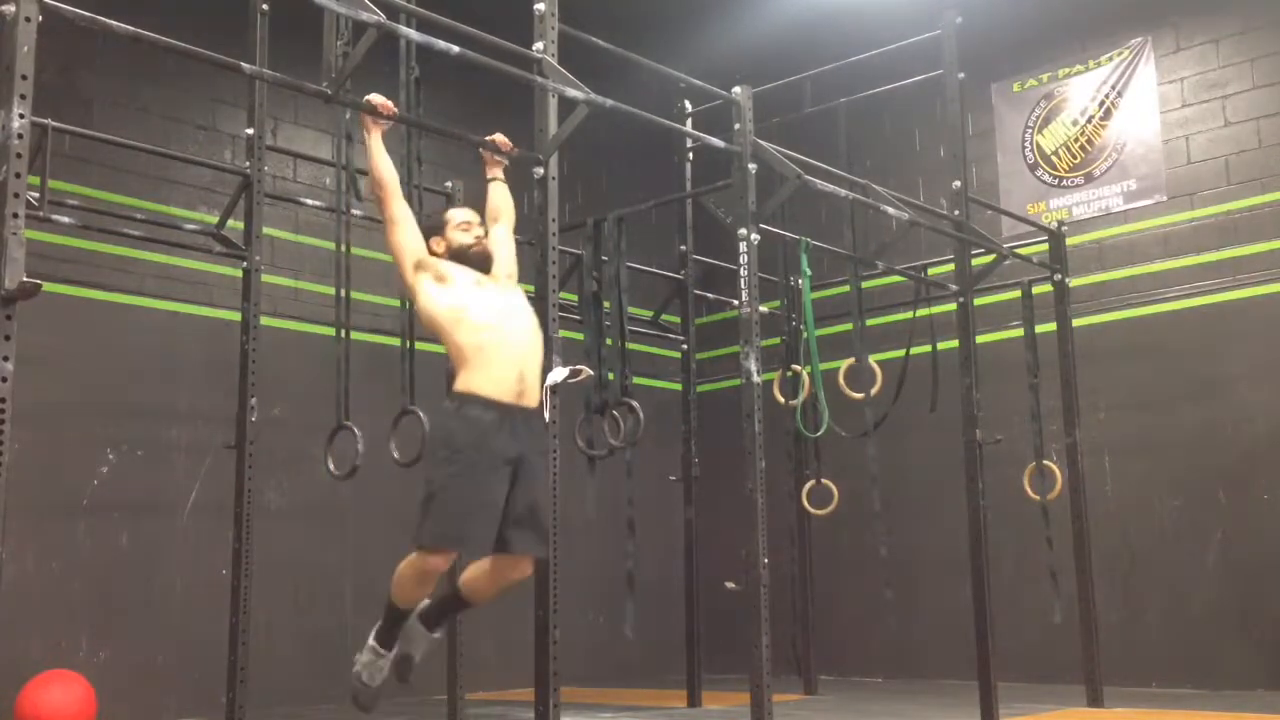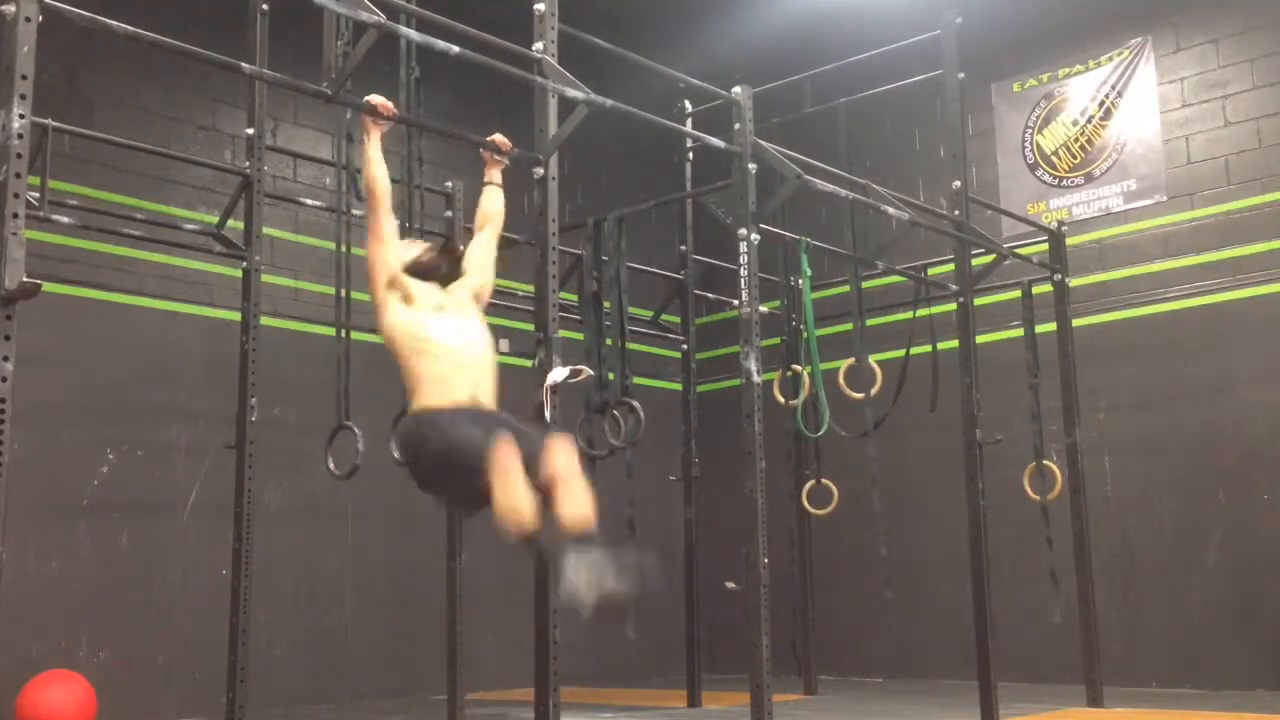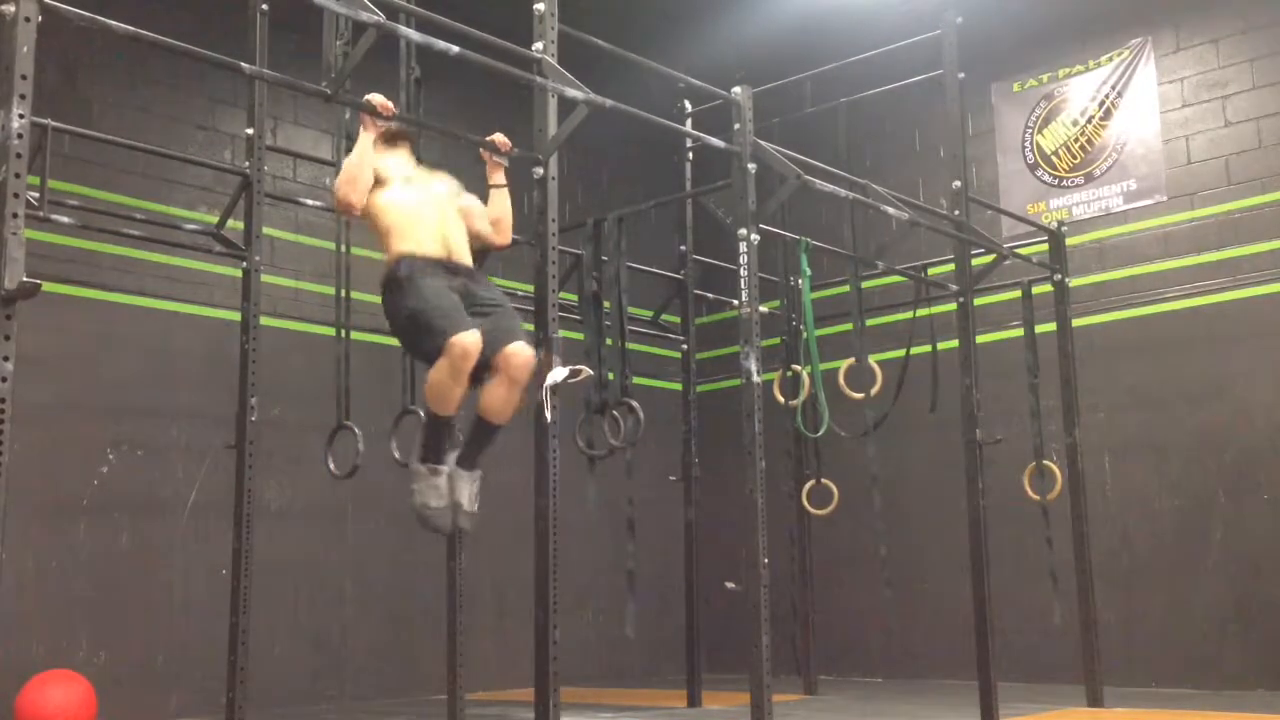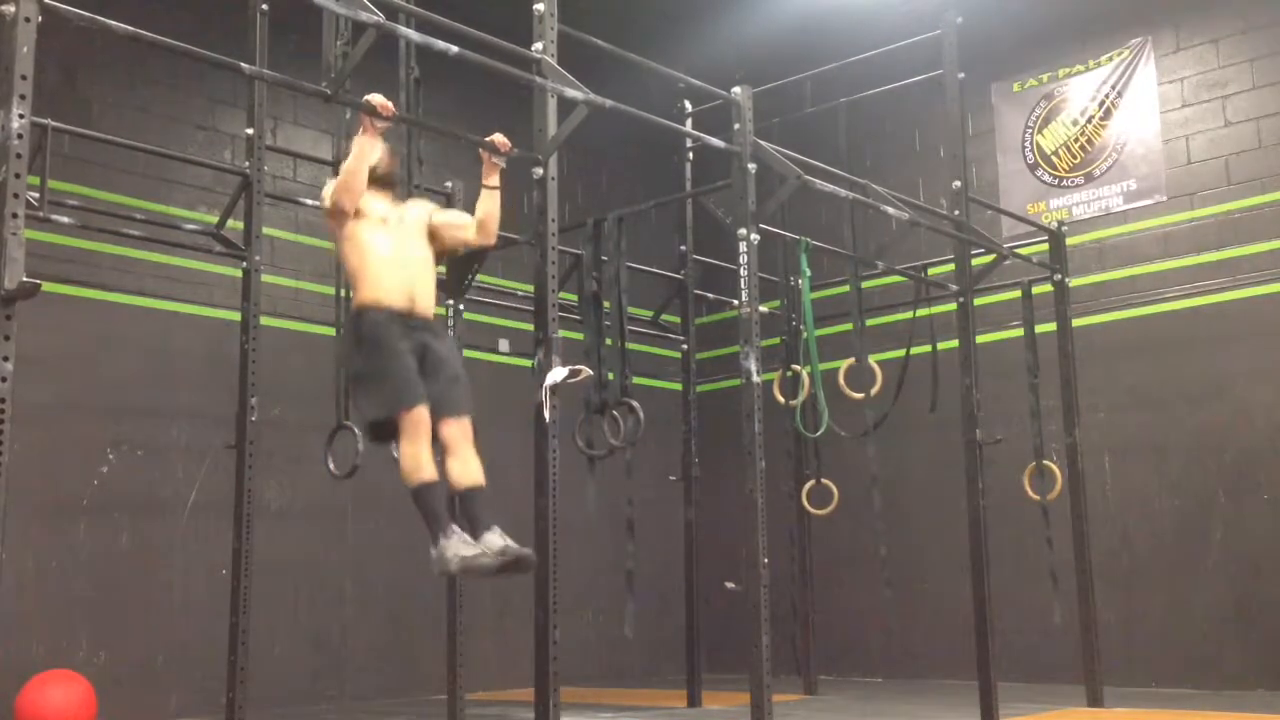
dt=0.4s
person 1, frame 1
left shoulder: (505, 278)
right shoulder: (430, 275)
left elbow: (504, 219)
right elbow: (392, 198)
left wrist: (494, 170)
right wrist: (374, 134)
left hip: (527, 426)
right hip: (475, 421)
left knee: (517, 560)
right knee: (438, 551)
left ankle: (428, 618)
right ankle: (386, 637)
person 1, frame 2
left shoulder: (467, 299)
right shoulder: (396, 296)
left elbow: (485, 234)
right elbow: (380, 210)
left wrist: (493, 169)
right wrist: (373, 136)
left hip: (484, 422)
right hip: (437, 430)
left knee: (561, 460)
right knee: (503, 456)
person 1, frame 3
left shoulder: (444, 182)
right shoulder: (371, 165)
left elbow: (499, 235)
right elbow: (348, 200)
left wrist: (496, 173)
right wrist: (368, 132)
left hip: (468, 279)
right hip: (417, 276)
left knee: (518, 359)
right knee: (464, 347)
left ankle: (466, 464)
right ankle: (431, 462)
person 1, frame 4
left shoulder: (418, 212)
right shoulder: (344, 205)
left elbow: (484, 234)
right elbow: (346, 200)
left wrist: (492, 173)
right wrist: (366, 133)
left hip: (429, 332)
right hip: (376, 327)
left knee: (458, 433)
right knee: (415, 425)
left ankle: (486, 534)
right ankle: (446, 540)
